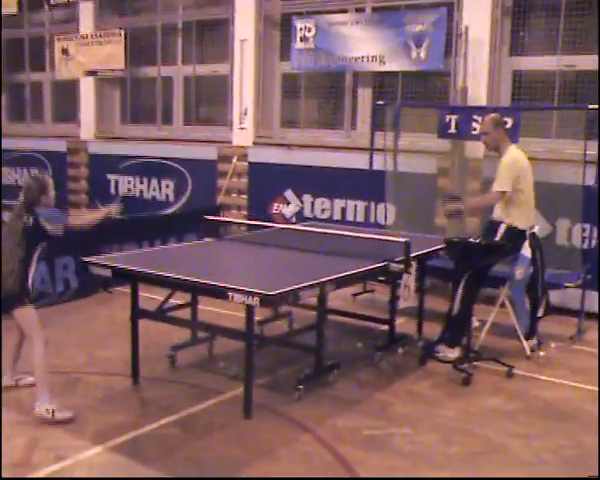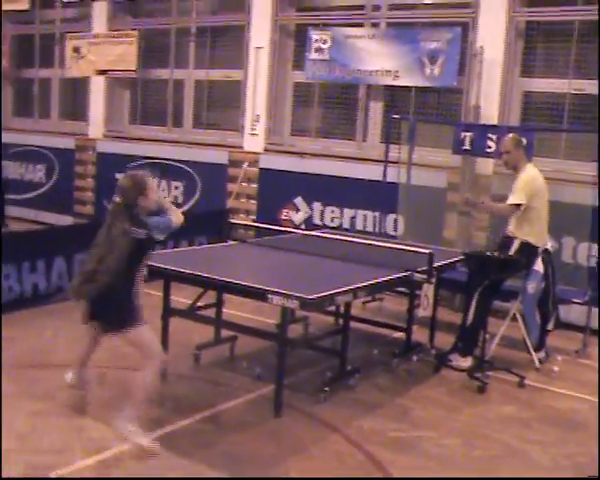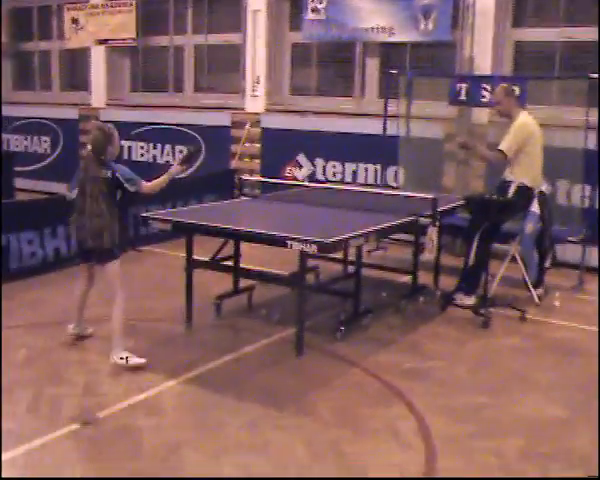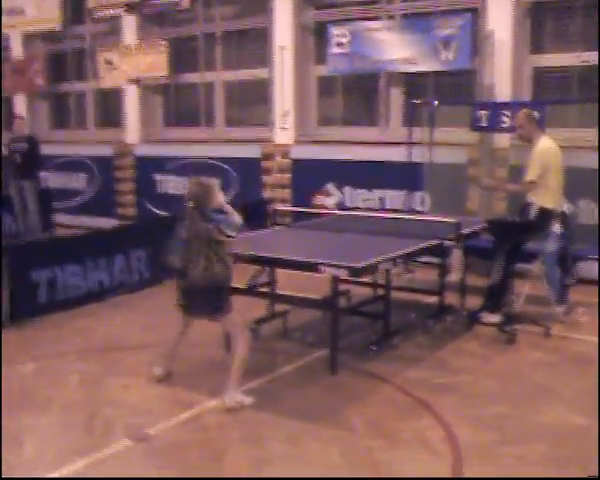
dt=1s
person 1, frame 1
left shoulder: (22, 214)
right shoulder: (43, 214)
right elbow: (80, 222)
right wrist: (106, 211)
left knee: (25, 330)
right knee: (38, 339)
right ankle: (44, 404)
person 1, frame 2
left shoulder: (116, 219)
right shoulder: (147, 227)
right elbow: (177, 218)
right wrist: (163, 202)
left hip: (99, 293)
right hip: (120, 302)
left knee: (95, 334)
right knee: (156, 358)
left ankle: (77, 374)
right ankle: (128, 422)
person 1, frame 3
left shoulder: (84, 167)
right shoulder: (116, 171)
left elbow: (73, 196)
right elbow: (149, 188)
right wrist: (172, 172)
left hip: (85, 234)
right hip: (104, 237)
left knee: (88, 280)
right knee: (118, 293)
left ankle: (77, 325)
right ankle: (119, 352)
person 1, frame 4
left shoulder: (187, 226)
right shoulder: (215, 221)
left elbow: (180, 261)
right elbow: (238, 222)
right wrist: (225, 205)
left hip: (189, 285)
right hip: (212, 288)
left knee: (184, 327)
right knee: (241, 337)
left ankle: (163, 368)
right ankle: (232, 393)
person 2, frame 1
left shoulder: (510, 159)
right shoulder: (514, 156)
left elbow: (495, 198)
left wrist: (461, 206)
right wrist: (467, 205)
left hip: (508, 229)
right hip: (513, 227)
left knee: (467, 273)
left ankle: (450, 343)
person 2, frame 2
left shoulder: (527, 177)
right shoulder: (531, 175)
left elbow: (509, 209)
left wrist: (477, 203)
left hip: (521, 245)
right hip: (532, 245)
left knee: (479, 285)
left ankle: (464, 352)
person 2, frame 3
left shoulder: (520, 124)
right shoulder: (526, 122)
left elbow: (498, 158)
left wrist: (472, 145)
left hip: (518, 189)
right hip: (525, 187)
left knee: (478, 227)
left ankle: (467, 291)
person 2, frame 4
left shoulder: (540, 149)
right shoulder: (548, 145)
left elbow: (527, 187)
left wrist: (498, 186)
left hip: (539, 210)
right hip: (549, 210)
left knee: (503, 247)
left ankle: (492, 309)
